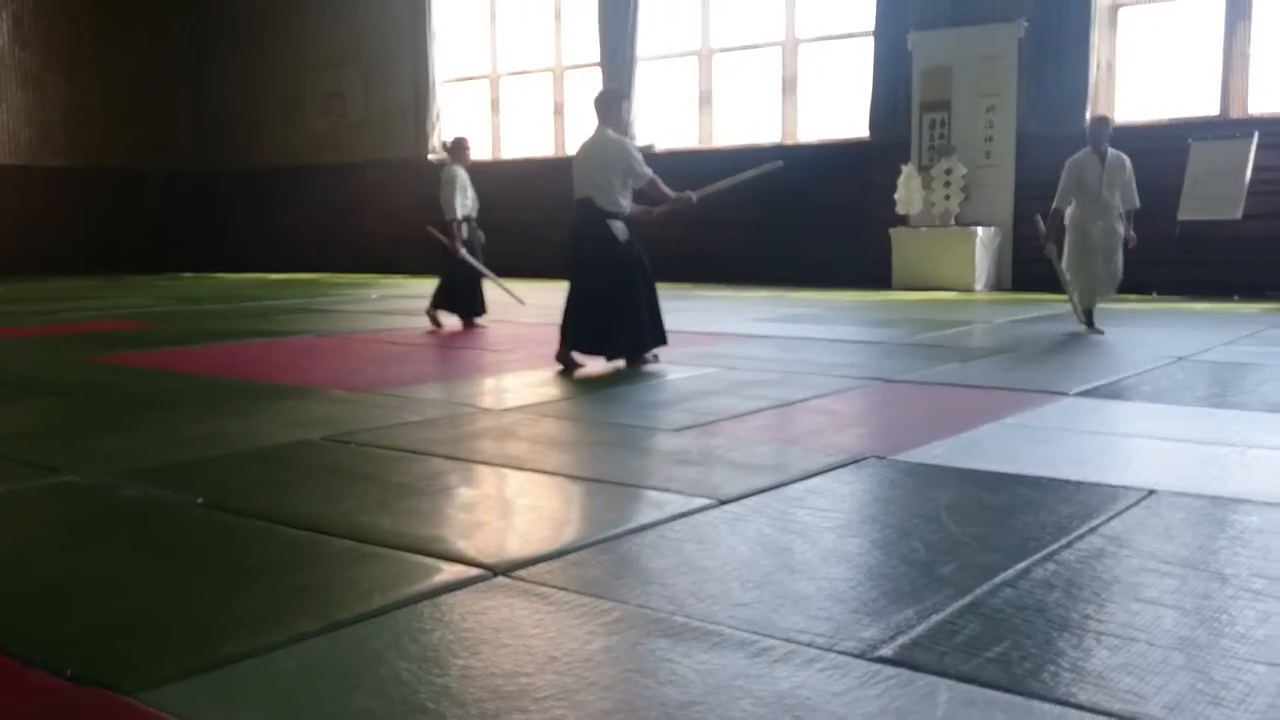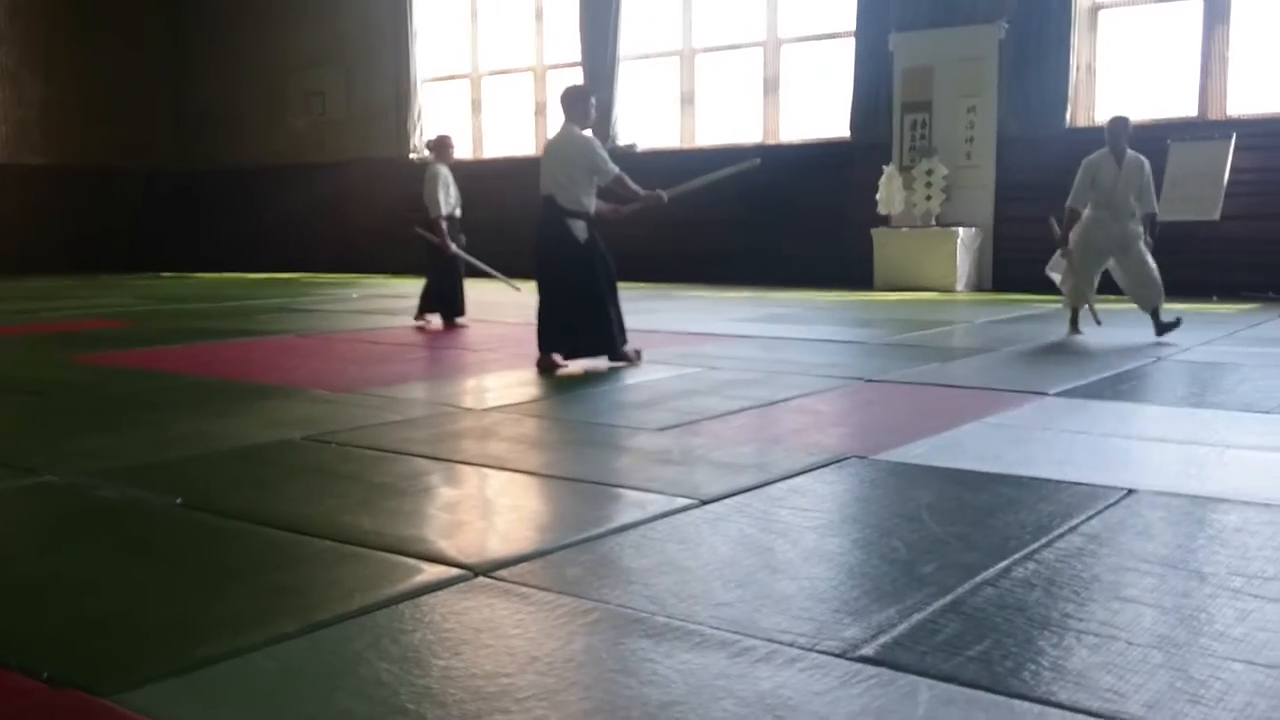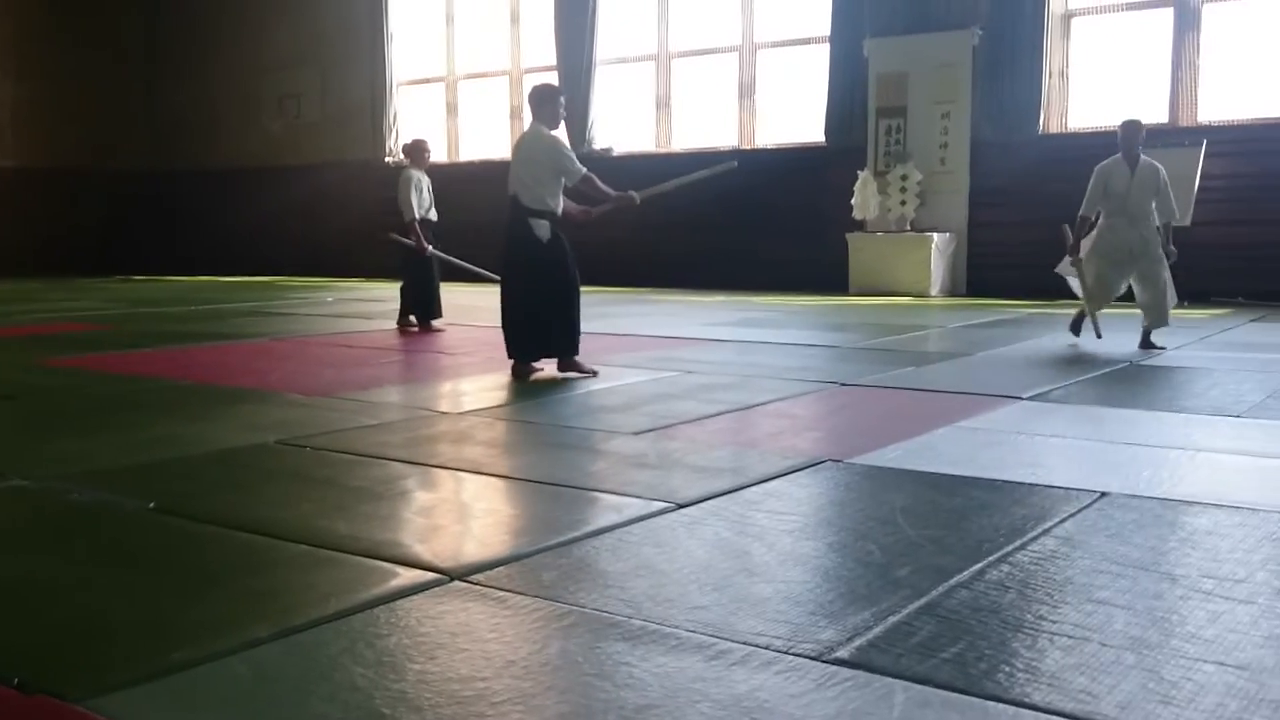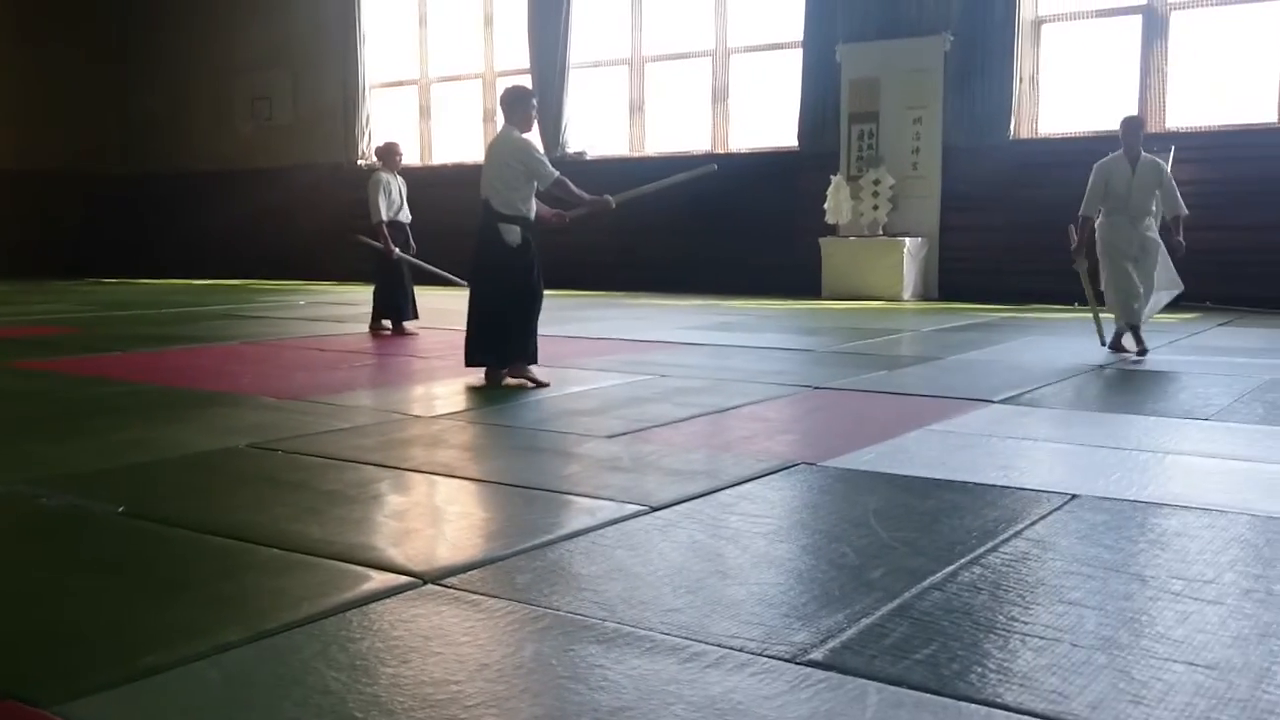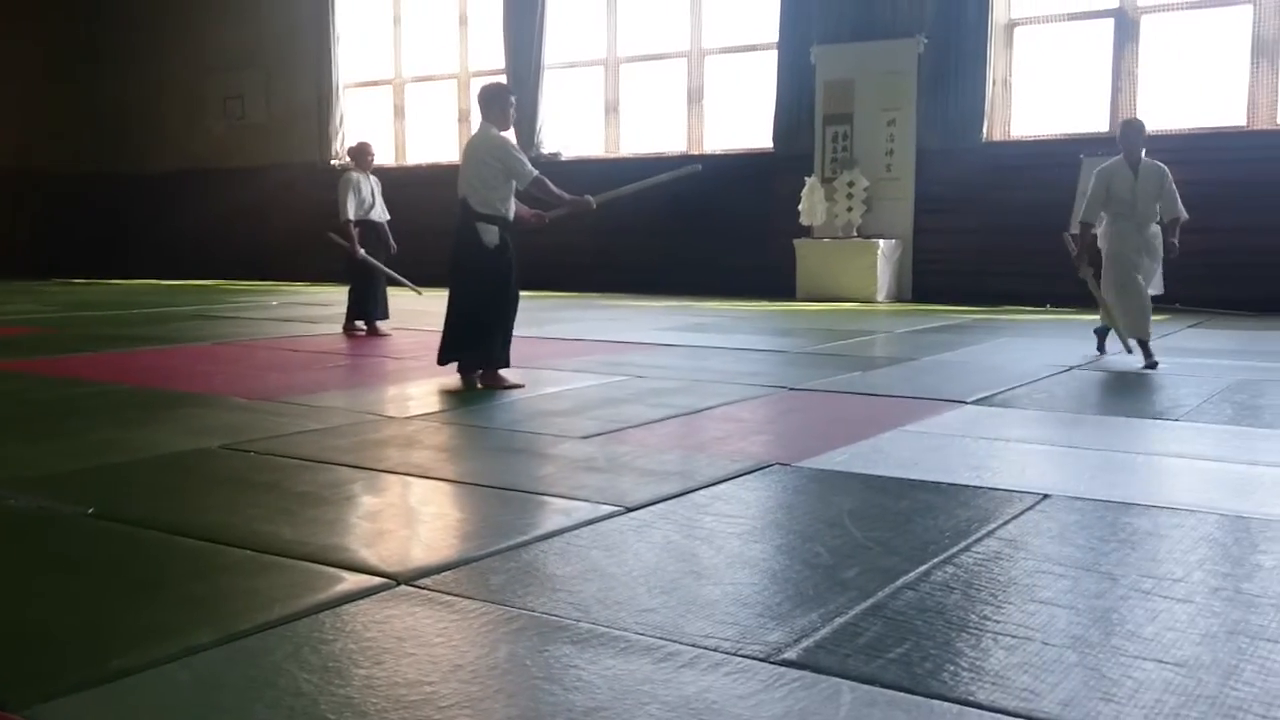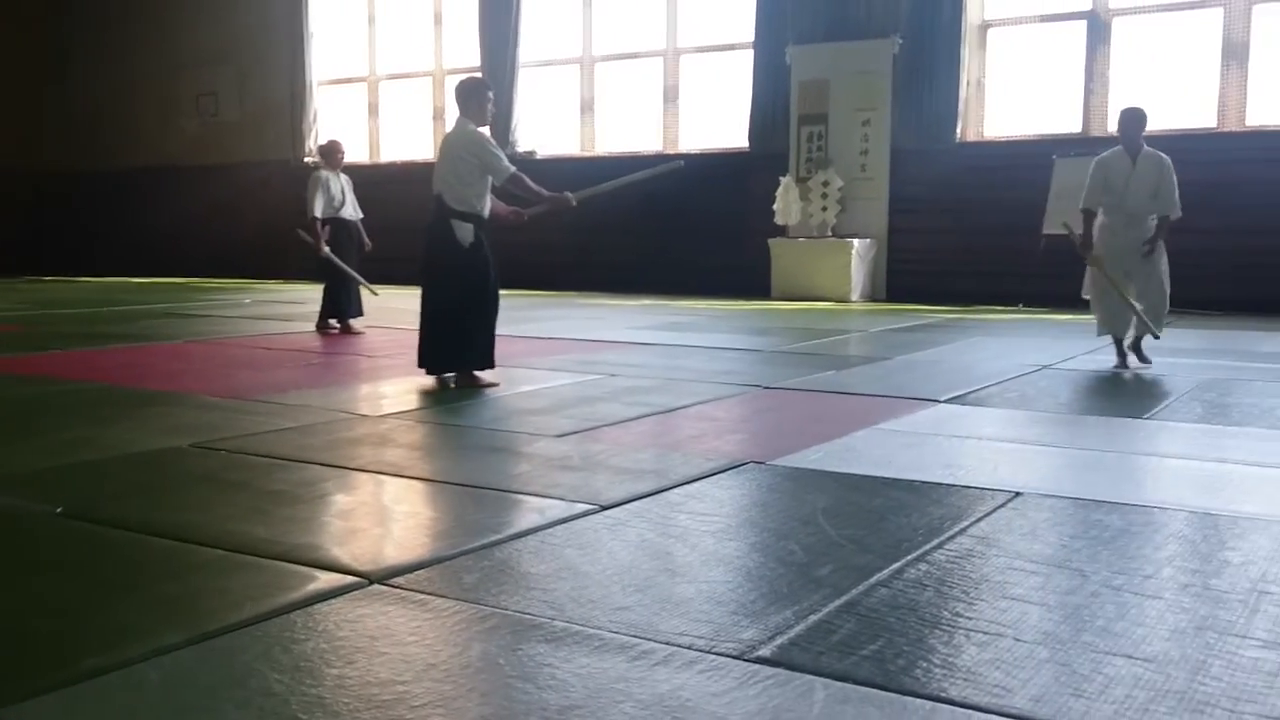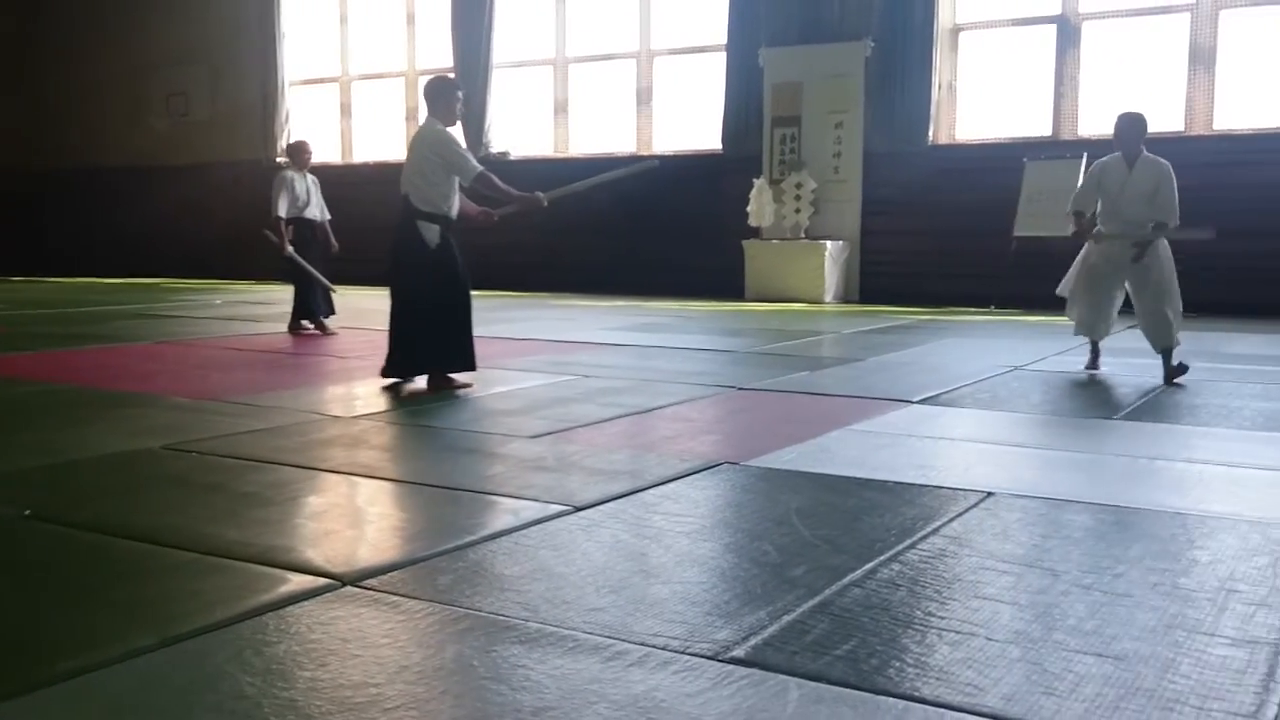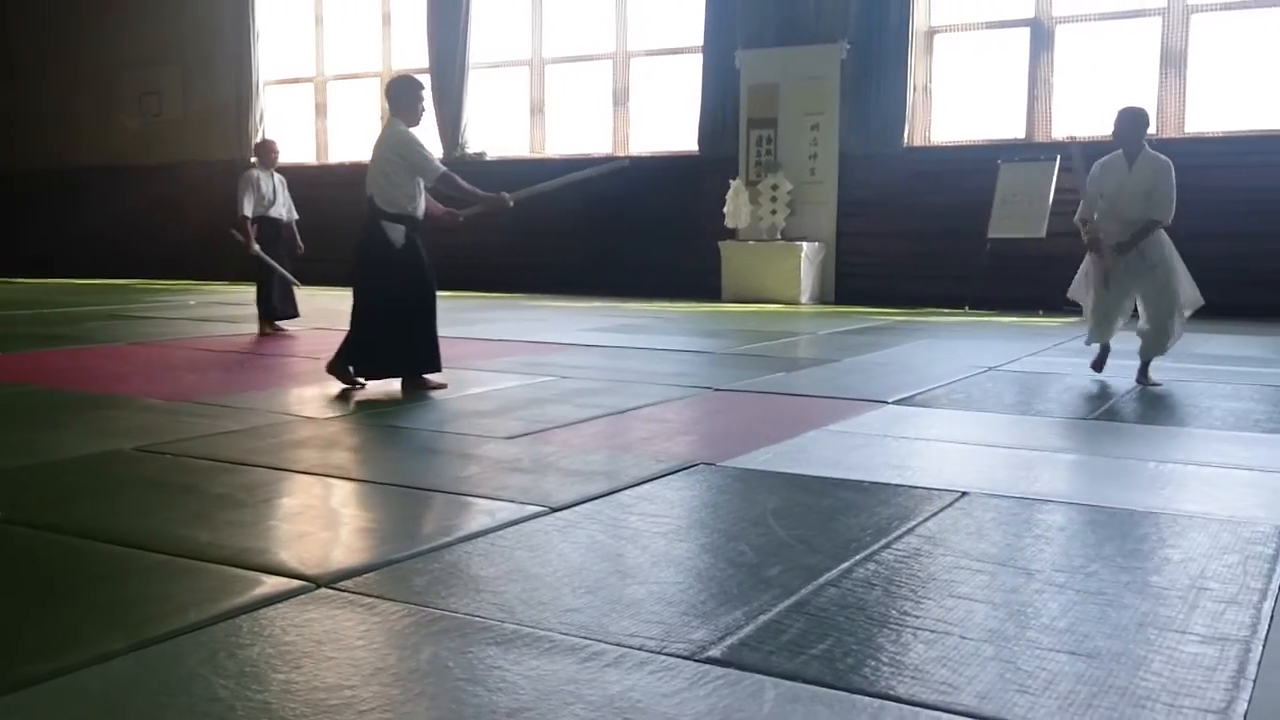
dt=0.2s
person 1, frame 1
left shoulder: (585, 148)
right shoulder: (620, 145)
right elbow: (648, 181)
left wrist: (633, 209)
right wrist: (676, 198)
left hip: (584, 224)
right hip: (607, 227)
left knee: (585, 286)
right knee: (632, 283)
left ankle: (567, 348)
right ankle: (636, 350)
person 1, frame 2
left shoulder: (554, 144)
right shoulder: (583, 143)
right elbow: (614, 178)
left wrist: (602, 208)
right wrist: (646, 197)
left hip: (552, 225)
right hip: (573, 226)
left knee: (556, 288)
right knee: (597, 283)
left ankle: (548, 353)
right ankle: (614, 348)
person 1, frame 3
left shoulder: (525, 142)
right shoulder: (548, 142)
right elbow: (582, 178)
left wrist: (572, 209)
right wrist: (617, 197)
left hip: (521, 225)
right hip: (539, 227)
left knee: (523, 292)
right knee: (561, 289)
left ankle: (522, 359)
right ankle: (565, 355)
person 1, frame 4
left shoulder: (499, 145)
right shoulder: (519, 145)
right elbow: (555, 182)
left wrist: (545, 213)
right wrist: (592, 201)
left hip: (494, 230)
right hip: (511, 232)
left knee: (494, 298)
right knee: (523, 297)
left ankle: (494, 364)
right ankle: (515, 362)
person 1, frame 5
left shoulder: (477, 143)
right shoulder: (498, 143)
right elbow: (534, 182)
left wrist: (524, 213)
right wrist: (572, 201)
left hip: (472, 230)
right hip: (487, 233)
left knee: (472, 298)
right knee: (497, 299)
left ankle: (470, 365)
right ankle: (487, 368)
person 1, frame 6
left shoulder: (455, 138)
right shoulder: (474, 139)
right elbow: (510, 178)
left wrist: (502, 211)
right wrist: (552, 199)
left hip: (445, 228)
right hip: (461, 230)
left knee: (447, 297)
right knee: (476, 297)
left ankle: (440, 364)
right ankle: (463, 369)
person 1, frame 7
left shoulder: (426, 137)
right shoulder: (439, 138)
right elbow: (479, 178)
left wrist: (474, 211)
right wrist: (522, 199)
left hip: (416, 230)
right hip: (428, 231)
left knee: (417, 300)
right knee: (446, 299)
left ankle: (399, 363)
right ankle: (438, 372)
person 1, frame 8
left shoulder: (391, 138)
right shoulder: (402, 139)
left elbow: (413, 188)
right elbow: (442, 179)
left wrist: (438, 212)
right wrist: (487, 199)
left hip: (383, 232)
right hip: (394, 233)
left knee: (378, 303)
right knee: (415, 299)
left ankle: (345, 362)
right ankle: (414, 373)
person 2, frame 1
left shoulder: (1121, 161)
right shoulder: (1077, 163)
left elbow: (1128, 197)
right elbow: (1062, 199)
left wrist: (1129, 228)
right wrist: (1052, 232)
left hip: (1111, 222)
right hip: (1084, 221)
left knee: (1110, 272)
right knee: (1087, 272)
left ankle: (1085, 306)
right ankle: (1089, 320)
person 2, frame 2
left shoulder: (1140, 164)
right shoulder: (1092, 163)
left elbow: (1146, 201)
right elbow: (1076, 200)
left wrist: (1147, 233)
right wrist: (1066, 233)
left hip: (1127, 227)
right hip: (1096, 225)
left knee: (1142, 274)
right knee: (1081, 273)
left ankle: (1159, 324)
right ankle: (1073, 321)
person 2, frame 3
left shoulder: (1155, 171)
right shoulder: (1105, 170)
left elbow: (1166, 209)
right elbow: (1089, 207)
left wrist: (1167, 243)
right wrist: (1076, 242)
left hip: (1145, 234)
right hip: (1112, 232)
left knee: (1156, 286)
right knee: (1102, 284)
left ankle: (1146, 338)
right ankle: (1082, 314)
person 2, frame 4
left shoulder: (1156, 167)
right shoulder: (1105, 167)
left elbow: (1173, 203)
right elbow: (1090, 205)
left wrist: (1178, 235)
right wrist: (1081, 241)
left hip: (1145, 232)
right hip: (1113, 230)
left knee: (1142, 289)
right knee: (1124, 286)
left ankle: (1116, 337)
right ankle: (1138, 339)
person 2, frame 5
left shoulder: (1159, 171)
right shoulder: (1106, 172)
left elbow: (1173, 209)
right elbow: (1091, 211)
left wrist: (1173, 237)
right wrist: (1083, 247)
left hip: (1149, 238)
right hip: (1118, 237)
left knee: (1128, 296)
right knee: (1132, 296)
left ankle: (1104, 329)
right ankle: (1147, 352)
person 2, frame 6
left shoulder: (1160, 162)
right shoulder: (1104, 162)
left elbow: (1169, 205)
right elbow: (1091, 201)
left wrist: (1157, 236)
right wrist: (1087, 233)
left hip: (1146, 233)
right hip: (1110, 233)
left knee: (1154, 294)
right knee: (1111, 293)
left ankle: (1137, 341)
right ankle: (1120, 350)
person 2, frame 7
left shoulder: (1161, 169)
right shoulder: (1102, 167)
left elbow: (1167, 214)
right elbow: (1081, 201)
left wrist: (1147, 241)
right wrist: (1081, 226)
left hip: (1147, 242)
right hip: (1107, 242)
left knee: (1157, 304)
right knee: (1095, 300)
left ankle: (1167, 365)
right ankle: (1094, 351)
person 2, frame 8
left shoulder: (1160, 166)
right shoulder: (1103, 166)
left elbow: (1161, 214)
right elbow: (1087, 207)
left wrist: (1131, 241)
right wrist: (1088, 233)
left hip: (1147, 242)
right hip: (1108, 242)
left knee: (1160, 307)
right knee: (1105, 303)
left ankle: (1143, 367)
right ankle: (1103, 346)
person 3, frame 1
left shoulder: (457, 172)
right shoulder: (455, 173)
right elbow: (452, 210)
left wrist: (475, 229)
right wrist: (455, 239)
left hip: (465, 227)
right hip: (460, 229)
left knee: (454, 272)
right knee: (469, 272)
left ankle: (434, 308)
right ankle: (468, 316)
person 3, frame 2
left shoulder: (443, 170)
right shoulder: (437, 172)
right elbow: (437, 208)
left wrist: (457, 232)
right wrist: (444, 237)
left hip: (449, 226)
right hip: (443, 227)
left knee: (439, 271)
right knee: (451, 272)
left ankle: (423, 309)
right ankle: (449, 317)
person 3, frame 3
left shoulder: (423, 176)
right shoulder: (410, 176)
right elbow: (410, 211)
left wrist: (426, 236)
right wrist: (420, 239)
left hip: (425, 229)
right hip: (417, 231)
left knee: (414, 276)
right knee: (425, 275)
left ankle: (405, 316)
right ankle: (425, 320)
person 3, frame 4
left shoulder: (399, 180)
right shoulder: (379, 179)
right elbow: (378, 214)
left wrist: (409, 238)
right wrist: (387, 242)
left hip: (400, 232)
right hip: (388, 233)
left knee: (386, 278)
right knee: (397, 278)
left ankle: (377, 320)
right ankle: (398, 323)
person 3, frame 5
left shoulder: (373, 181)
right shoulder: (351, 179)
left elbow: (381, 212)
right elbow: (347, 214)
left wrist: (389, 238)
right wrist: (353, 241)
left hip: (375, 232)
right hip: (361, 233)
left knee: (363, 279)
right knee: (369, 277)
left ankle: (351, 321)
right ankle: (371, 323)
person 3, frame 6
left shoulder: (345, 179)
right shoulder: (320, 177)
left elbow: (354, 210)
right elbow: (315, 212)
left wrist: (363, 235)
right wrist: (320, 239)
left hip: (347, 230)
right hip: (332, 230)
left knee: (337, 277)
right knee: (342, 276)
left ankle: (325, 319)
right ankle: (345, 321)
person 3, frame 7
left shoulder: (312, 180)
right shoulder: (286, 177)
left elbow: (322, 211)
right elbow: (280, 212)
left wrist: (330, 237)
right wrist: (284, 239)
left hip: (313, 231)
right hip: (297, 230)
left knee: (309, 277)
right knee: (308, 276)
left ankle: (297, 320)
right ankle: (317, 320)
person 3, frame 8
left shoulder: (280, 179)
right shoulder: (252, 176)
left elbow: (289, 211)
right elbow: (245, 212)
left wrist: (296, 237)
right wrist: (250, 238)
left hip: (279, 231)
right hip: (262, 230)
left knee: (280, 275)
right knee: (267, 276)
left ankle: (270, 320)
right ankle: (265, 321)
